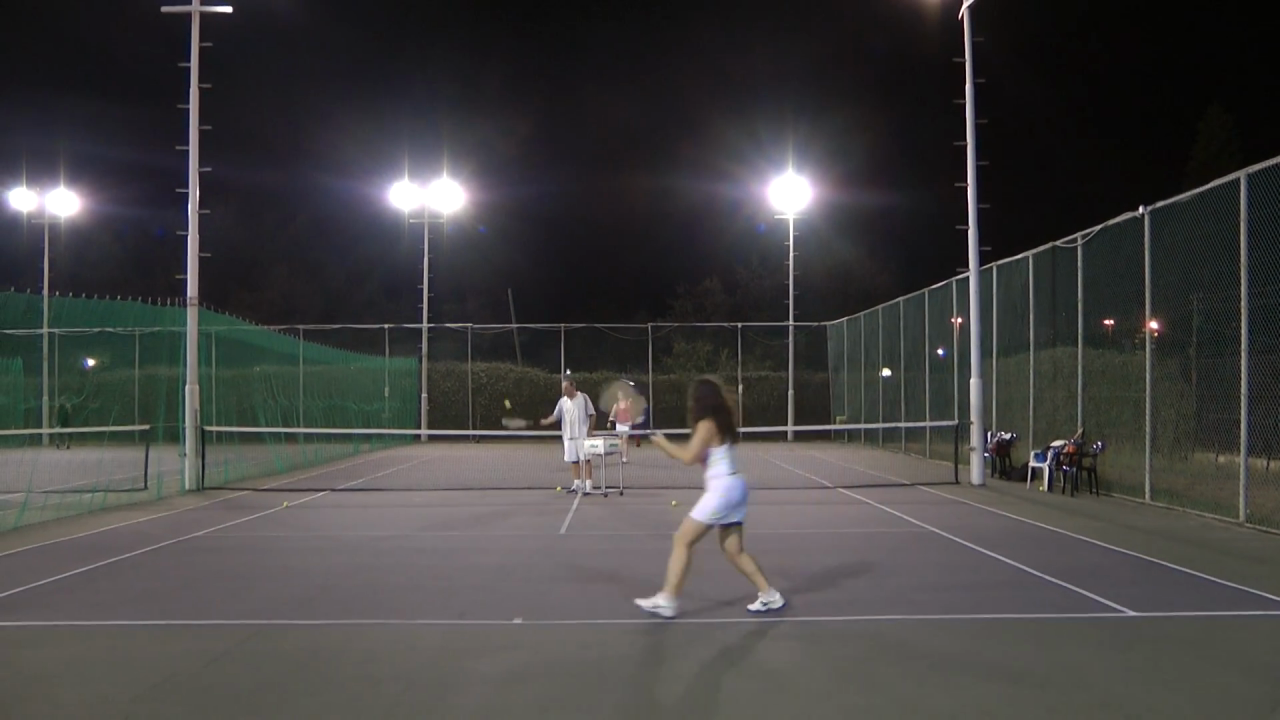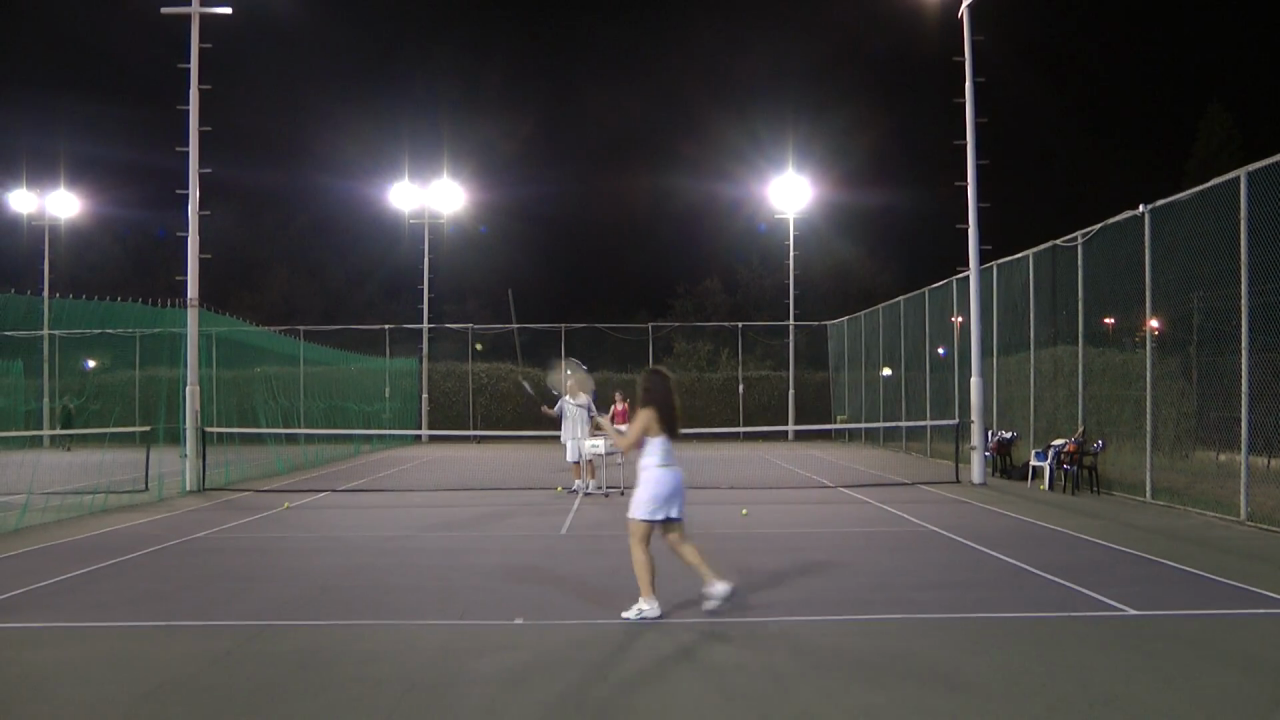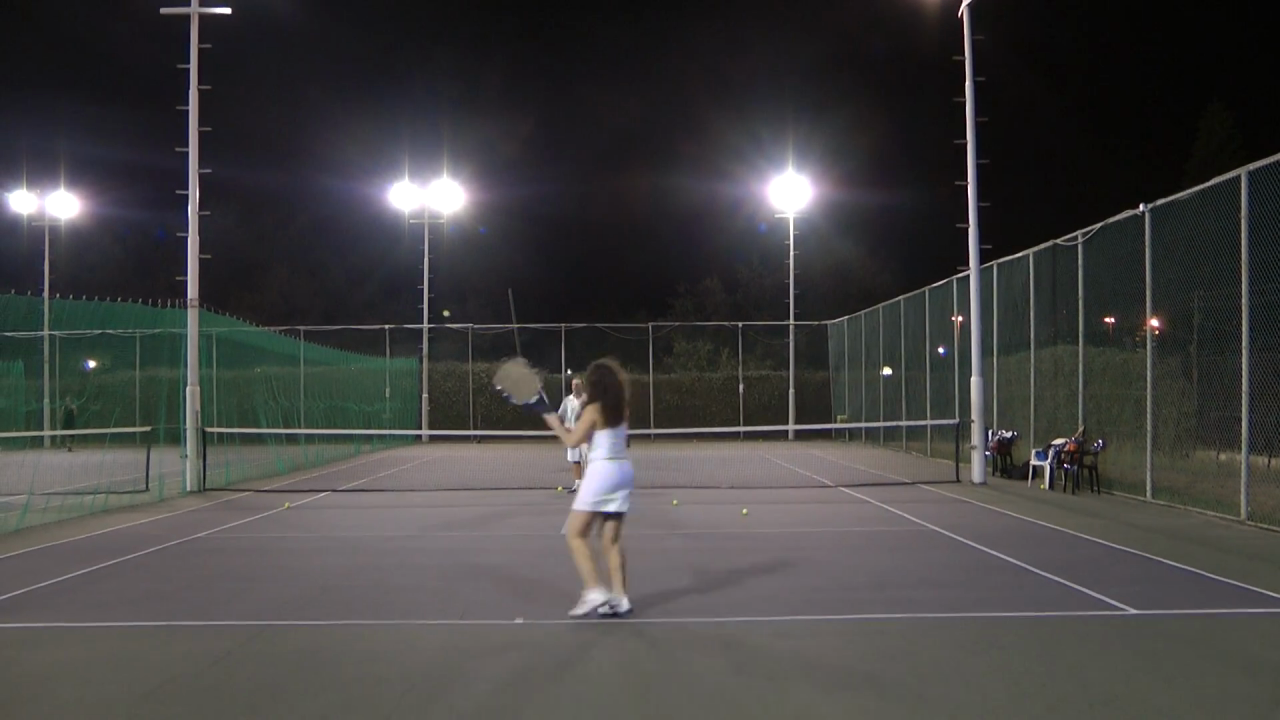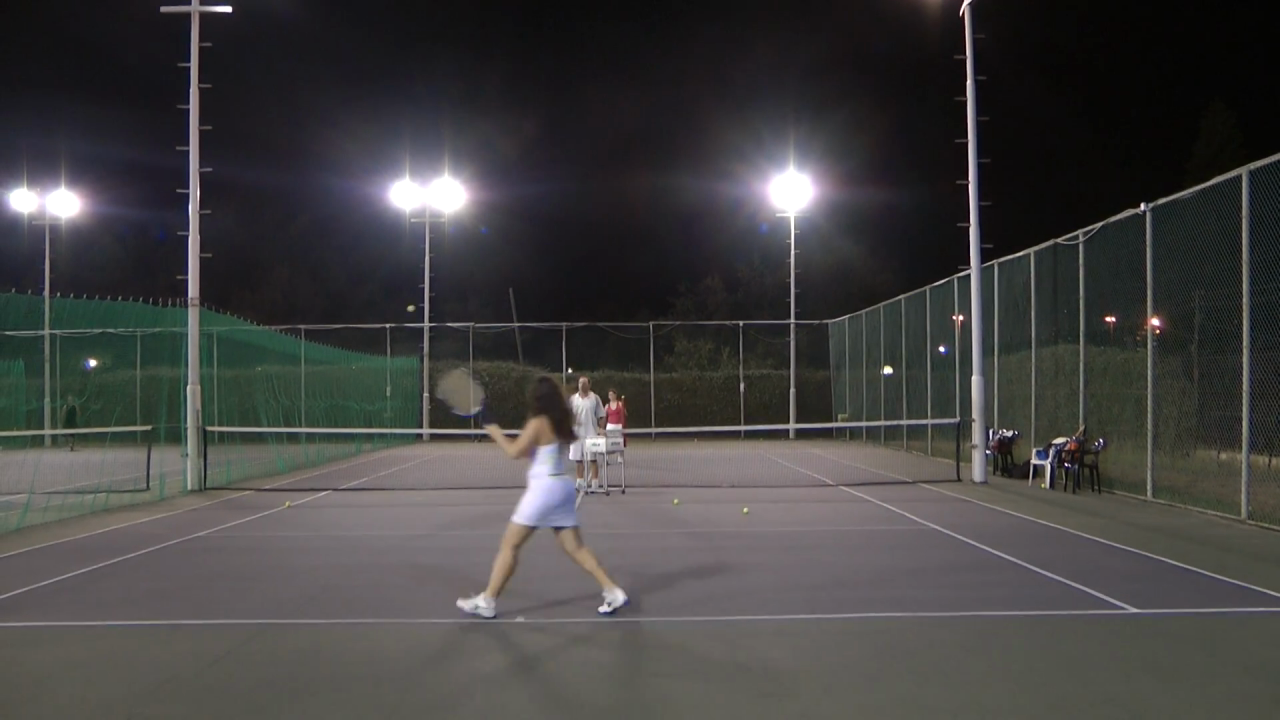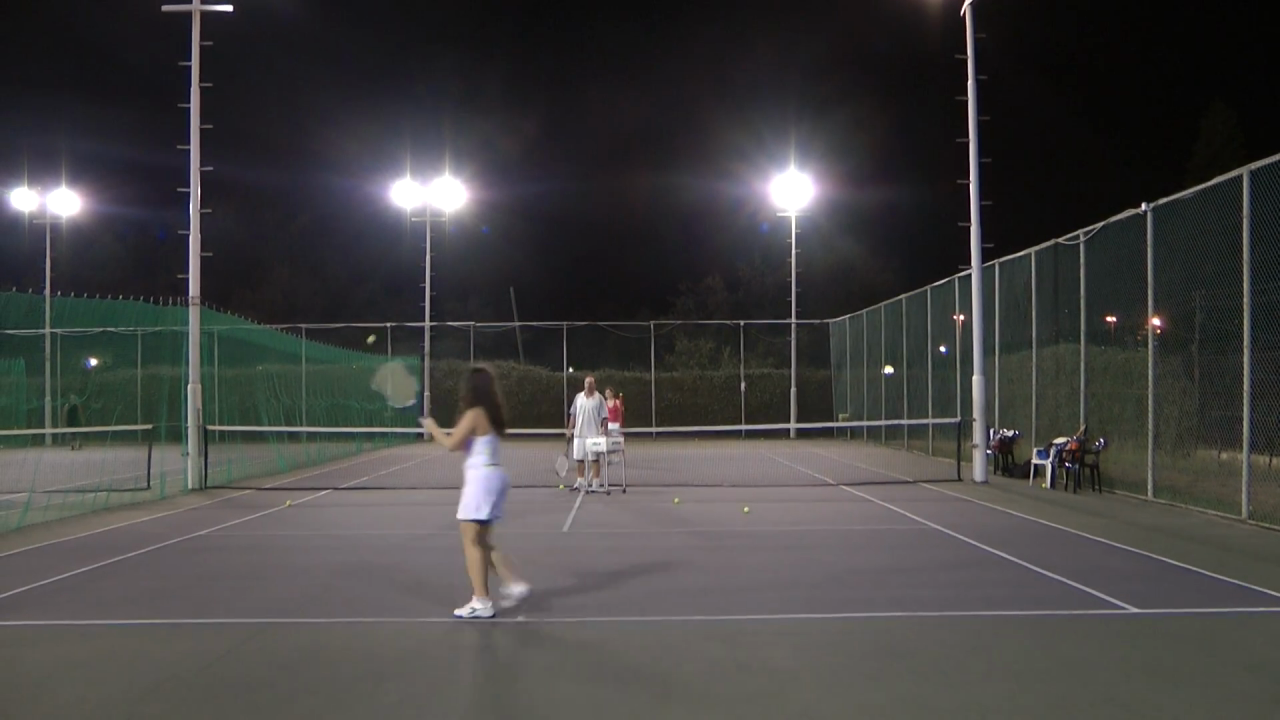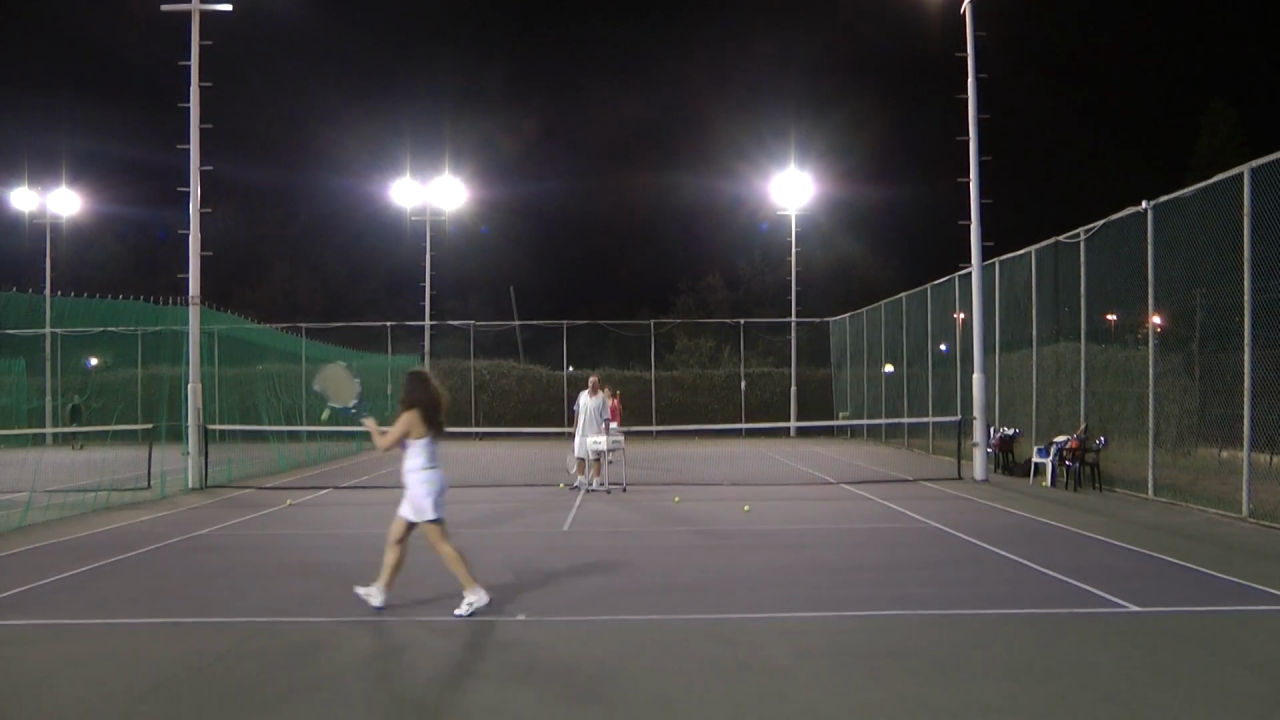
dt=0.2s
person 1, frame 1
left shoulder: (707, 425)
right shoulder: (721, 423)
left elbow: (690, 457)
left wrist: (662, 442)
right wrist: (669, 446)
left hip: (723, 490)
right hip: (732, 487)
left knee: (682, 542)
right knee: (734, 550)
left ankle: (666, 600)
right ankle: (769, 595)
person 1, frame 2
left shoulder: (646, 414)
right shoulder: (669, 415)
left elbow: (625, 445)
left wrist: (607, 427)
left hip: (653, 481)
right hip: (672, 477)
left knee: (637, 542)
right knee: (677, 542)
left ankle: (648, 603)
right ankle: (714, 583)
person 1, frame 3
left shoulder: (594, 409)
right shoulder: (619, 408)
left elbow: (573, 441)
left wrist: (556, 424)
left hip: (602, 473)
right hip: (623, 471)
left knee: (575, 535)
right knee: (610, 541)
left ankle: (595, 590)
right ankle: (619, 599)
person 1, frame 4
left shoulder: (539, 423)
right shoulder: (559, 424)
left elbow: (513, 452)
left wrist: (496, 434)
left hip: (544, 488)
right hip: (562, 487)
left knee: (508, 545)
right knee: (575, 548)
left ankle: (487, 601)
right ankle: (614, 593)
person 1, frame 5
left shoulder: (474, 414)
right shoulder: (490, 414)
left elbow: (450, 445)
left wrist: (433, 428)
right wrist: (441, 433)
left hip: (481, 479)
right hip: (492, 478)
left knee: (472, 543)
right knee: (481, 542)
left ankle: (482, 603)
right ankle: (514, 585)
person 1, frame 6
left shoulder: (411, 416)
right shoulder: (429, 417)
left elbow: (384, 444)
left wrist: (373, 428)
right wrist: (381, 431)
left hip: (422, 483)
right hip: (422, 482)
left knee: (440, 543)
right knee: (395, 539)
left ankle: (474, 593)
right ankle: (379, 591)
